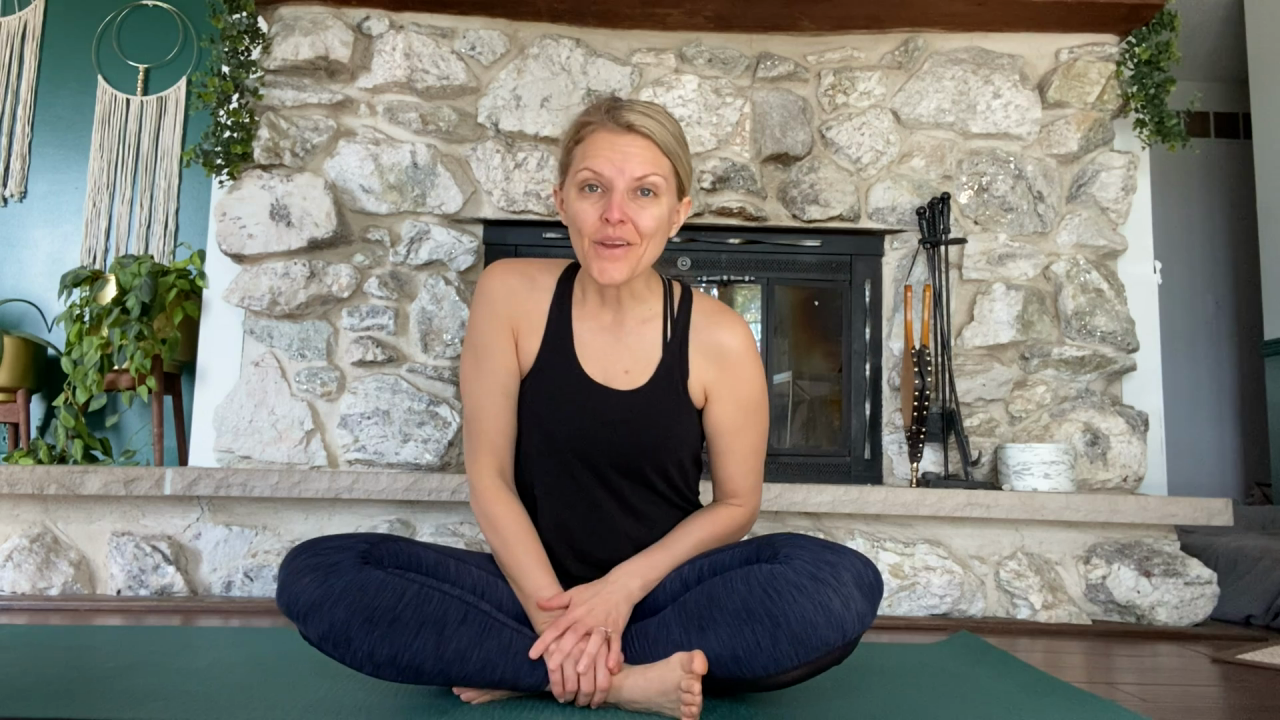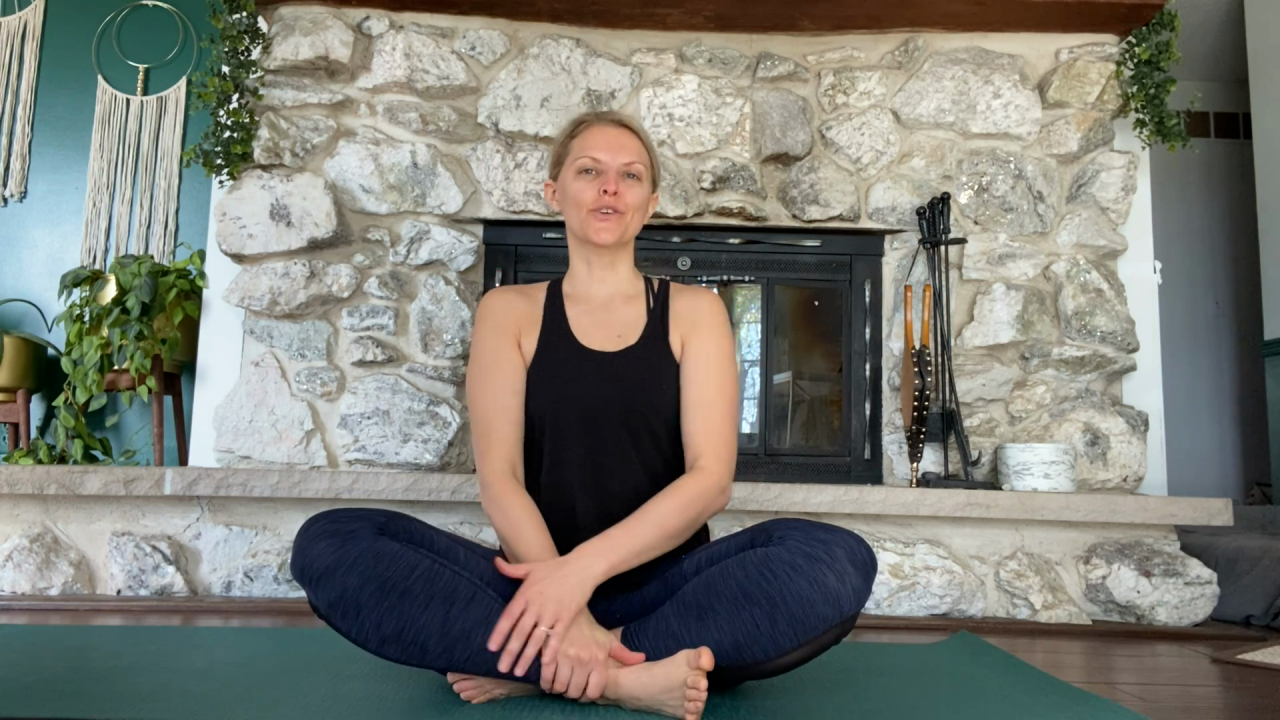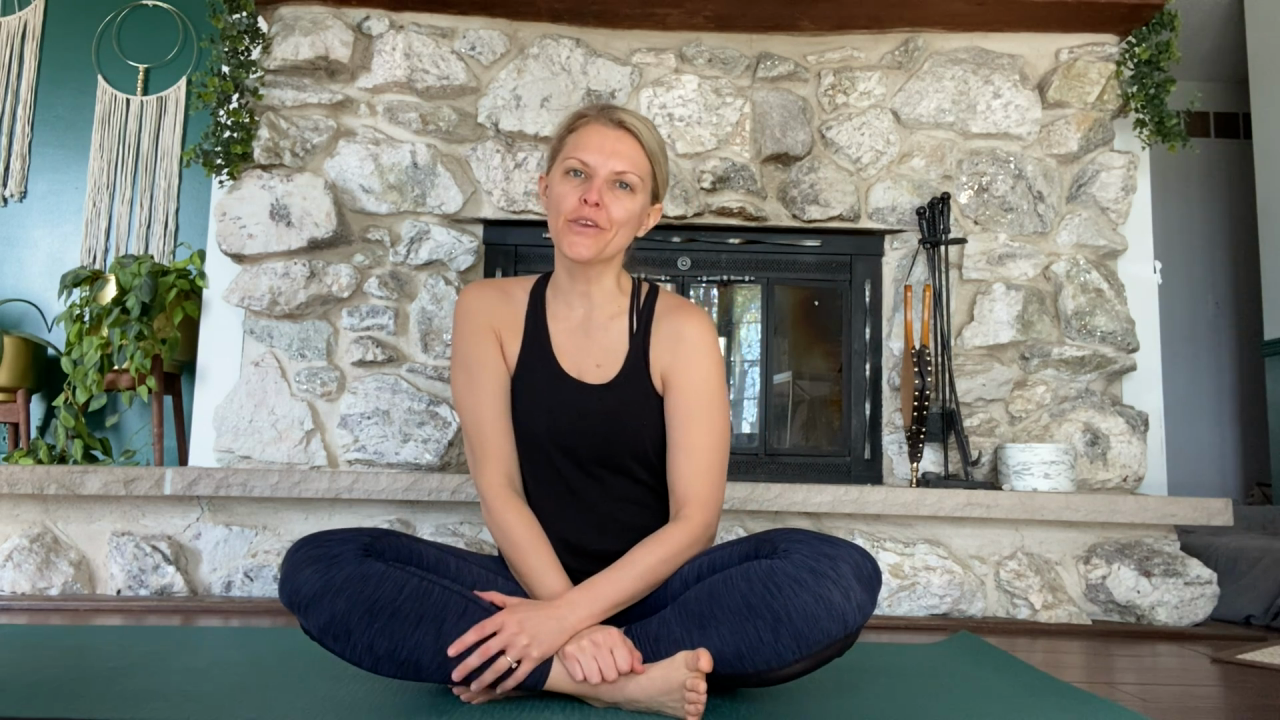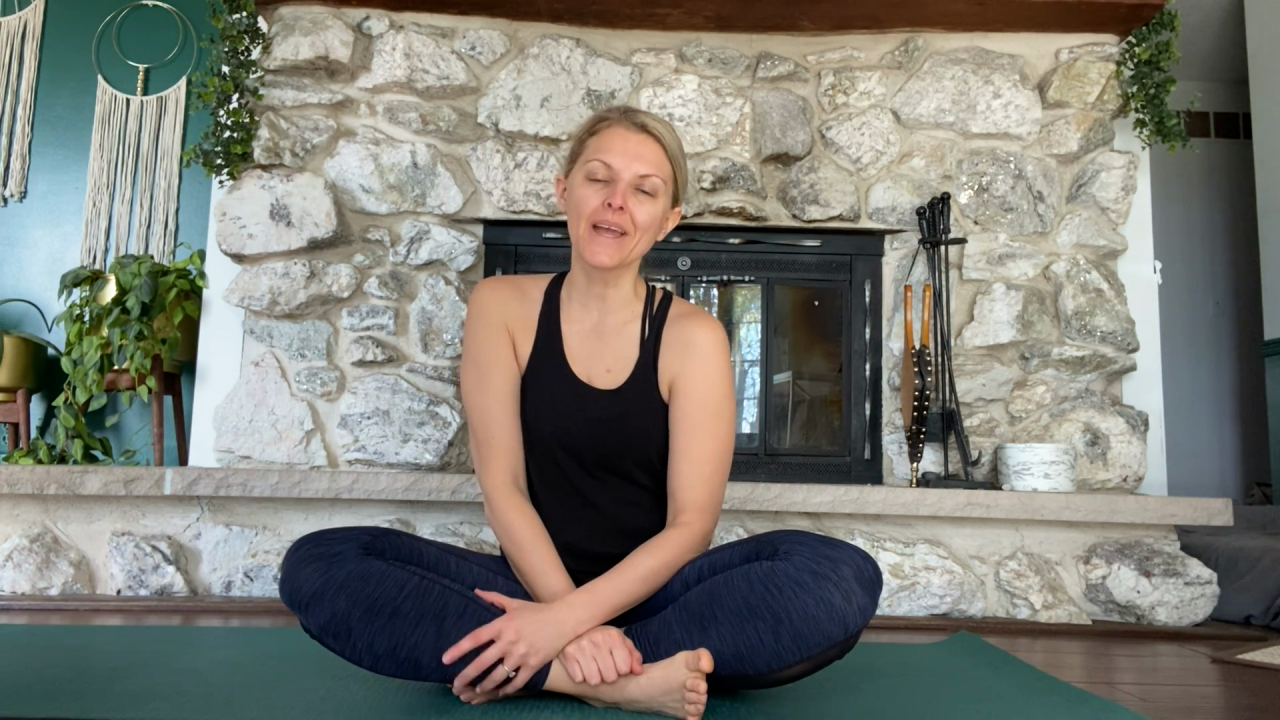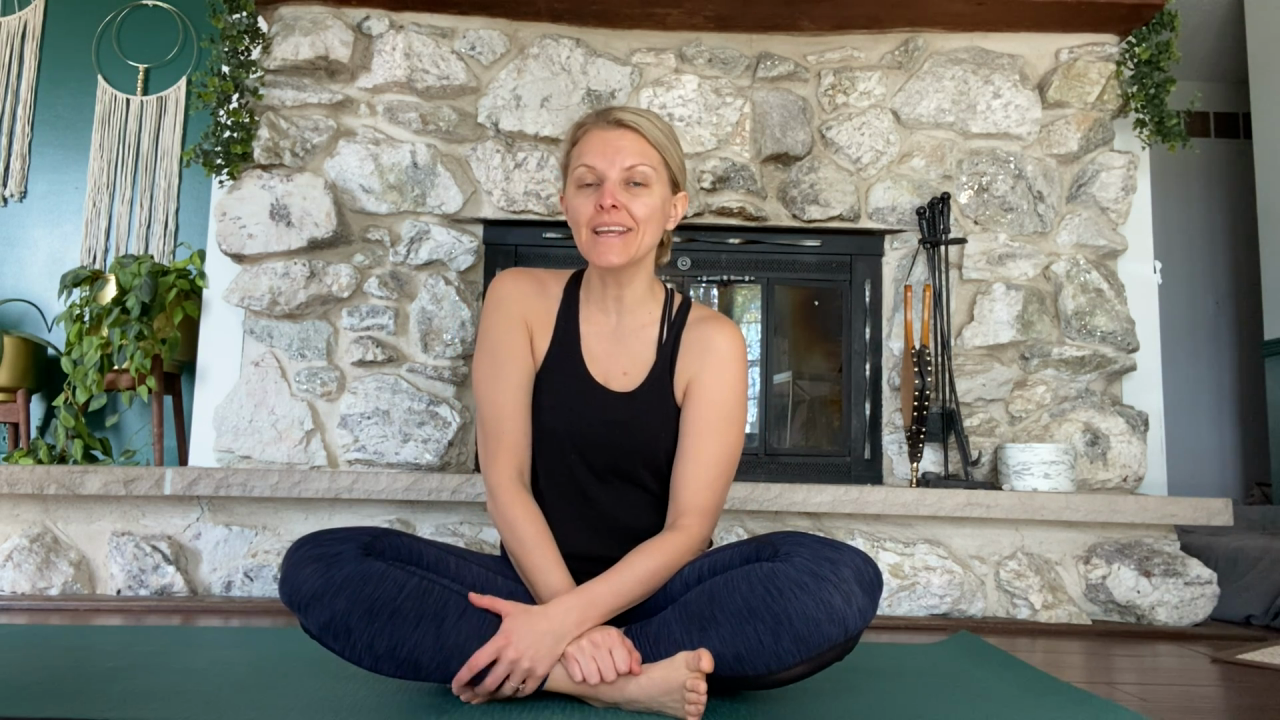
dt=1s
person 1, frame 1
left shoulder: (718, 338)
right shoulder: (510, 294)
left elbow: (736, 502)
right elbow: (489, 478)
left wrist: (627, 583)
right wrist: (551, 612)
left hip: (664, 592)
right hip: (538, 590)
left knee: (845, 584)
right knee: (313, 576)
left ankle: (524, 667)
person 1, frame 2
left shoulder: (694, 311)
right shoulder: (508, 310)
left elbow: (710, 479)
right elbow: (498, 479)
left wrist: (584, 567)
right wrist: (566, 608)
left hip: (667, 590)
right hip: (543, 581)
left knee: (838, 562)
right knee: (330, 543)
left ankle: (533, 667)
person 1, frame 3
left shoulder: (679, 328)
right shoulder: (488, 308)
left elbow: (695, 521)
right elbow: (498, 490)
left wrist: (566, 617)
right wrist: (569, 619)
left hip: (656, 594)
right hip: (536, 589)
left knee: (841, 576)
right knee: (316, 567)
left ankle: (528, 671)
person 1, frame 4
left shoulder: (692, 335)
right shoulder: (503, 305)
left elbow: (692, 525)
right elbow: (502, 489)
left wrist: (566, 620)
right wrist: (569, 616)
left hip: (656, 594)
right hip: (535, 588)
left knee: (842, 577)
right knee: (317, 564)
person 1, frame 5
left shoulder: (710, 340)
right shoulder: (519, 298)
left elbow: (689, 529)
right elbow: (505, 481)
left wrist: (563, 621)
right wrist: (569, 618)
left hip: (657, 597)
right hip: (537, 589)
left knee: (843, 579)
right knee: (317, 565)
